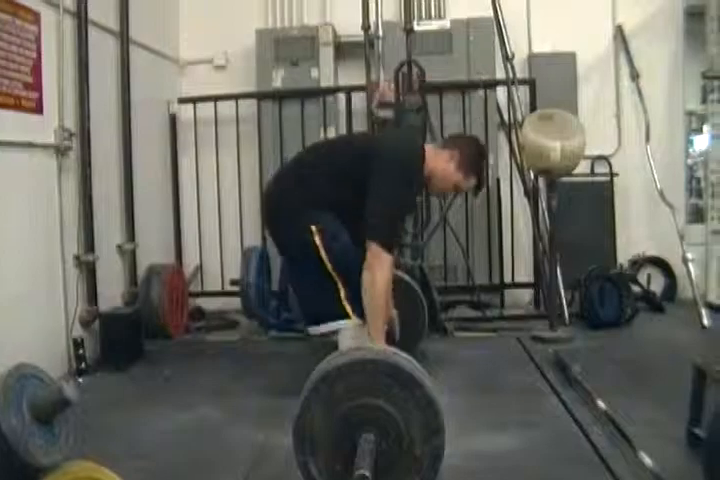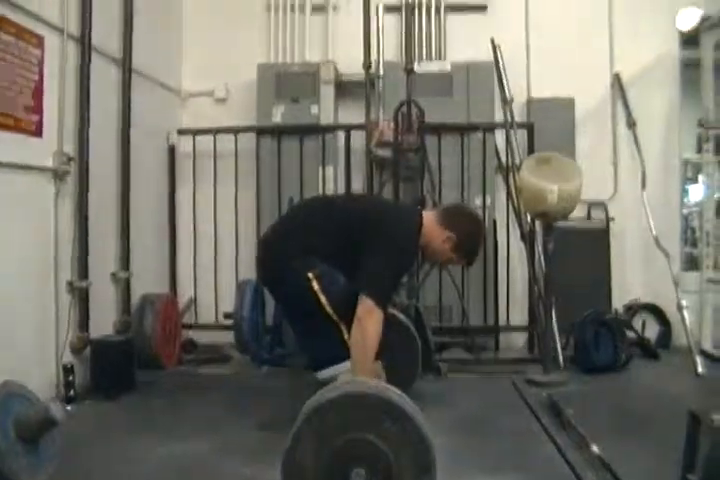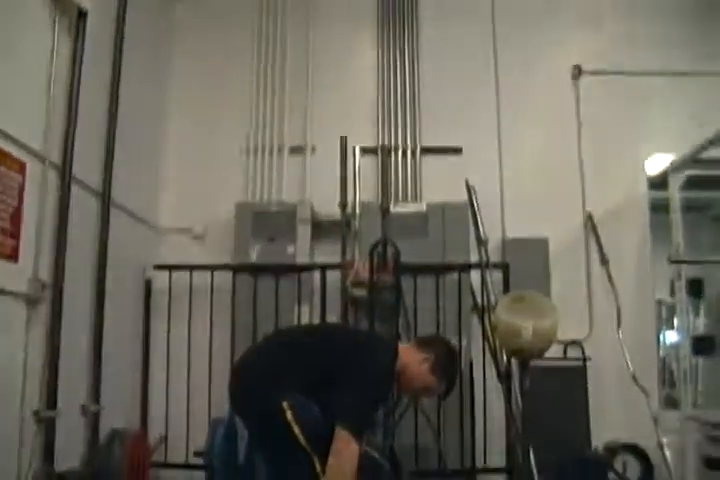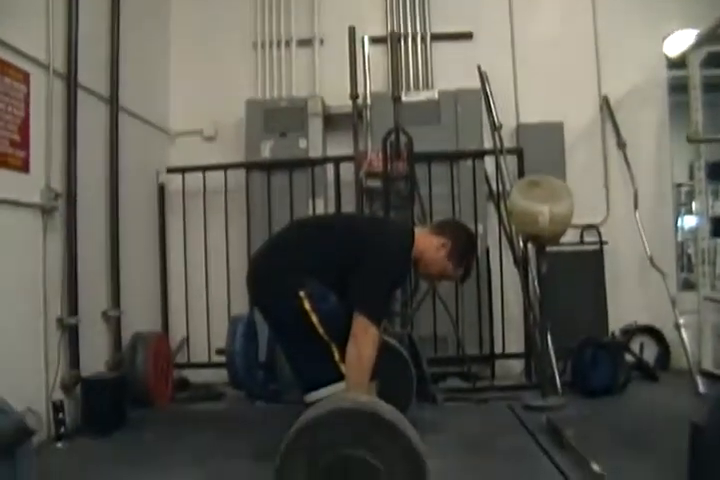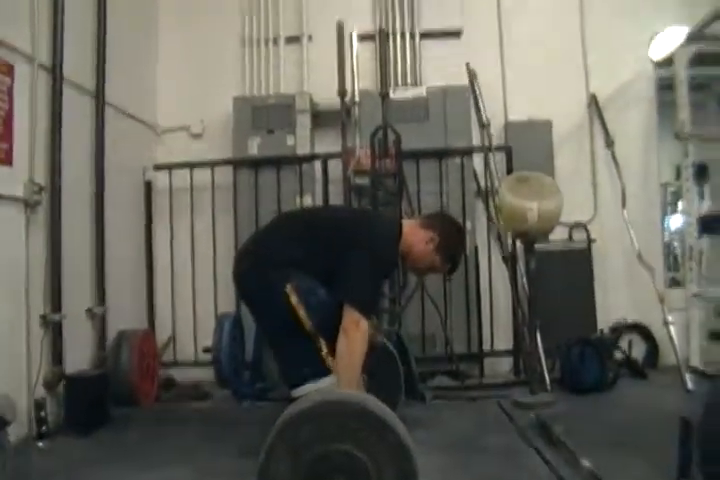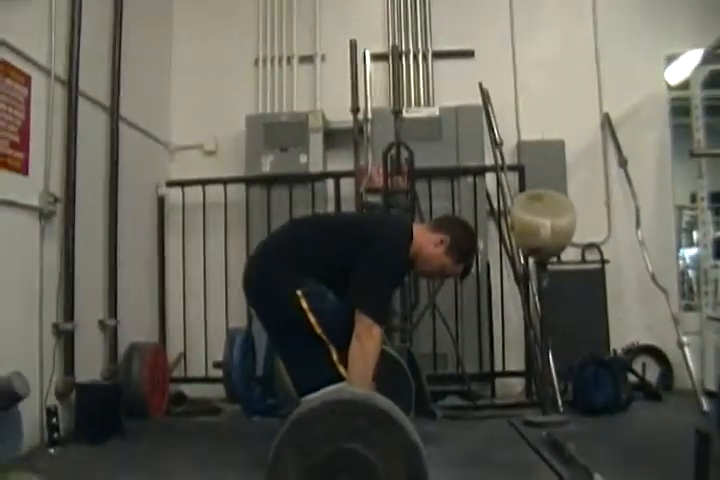
dt=0.4s
person 1, frame 1
left shoulder: (406, 162)
right shoulder: (402, 171)
left elbow: (382, 247)
right elbow: (377, 260)
left wrist: (387, 302)
right wrist: (377, 343)
left hip: (299, 204)
right hip: (294, 205)
left knee: (364, 300)
right knee: (352, 311)
person 1, frame 2
left shoulder: (403, 225)
right shoulder: (400, 238)
left elbow: (368, 307)
right elbow: (367, 316)
left wrist: (370, 366)
left hip: (288, 250)
right hip: (289, 254)
right knee: (350, 355)
person 1, frame 3
left shoulder: (378, 356)
right shoulder: (375, 364)
left elbow: (345, 438)
right elbow: (344, 446)
left hip: (261, 378)
right hip: (264, 382)
person 1, frame 4
left shoulder: (394, 241)
right shoulder: (391, 251)
left elbow: (364, 326)
right elbow: (363, 332)
left hip: (280, 272)
right hip: (280, 274)
right knee: (337, 375)
person 1, frame 5
left shoulder: (382, 234)
right shoulder: (378, 244)
left elbow: (353, 321)
right elbow: (354, 325)
left hip: (265, 266)
right hip: (266, 268)
right knee: (325, 371)
person 1, frame 6
left shoulder: (392, 239)
right shoulder: (389, 247)
left elbow: (369, 328)
right elbow: (366, 332)
left hip: (276, 272)
right hip: (277, 274)
right knee: (336, 381)
